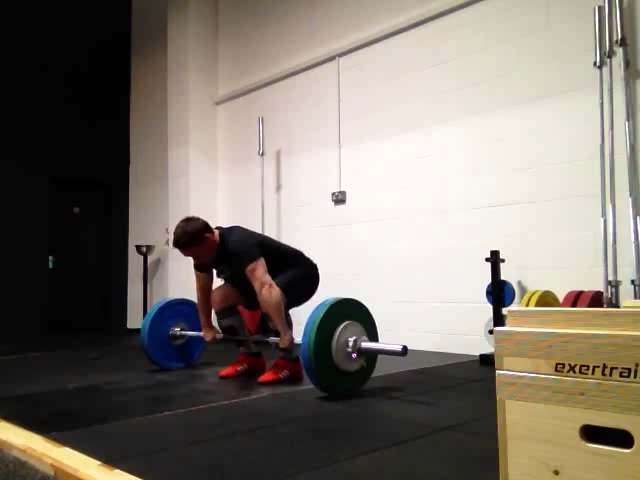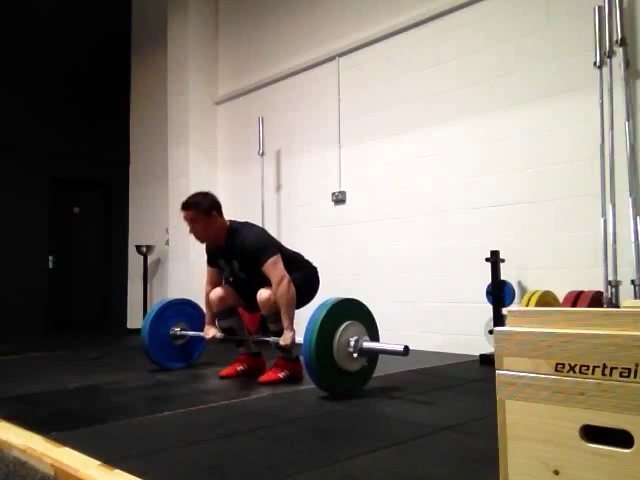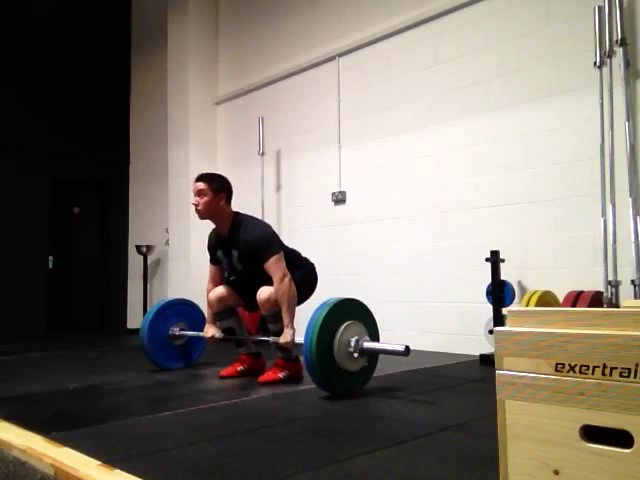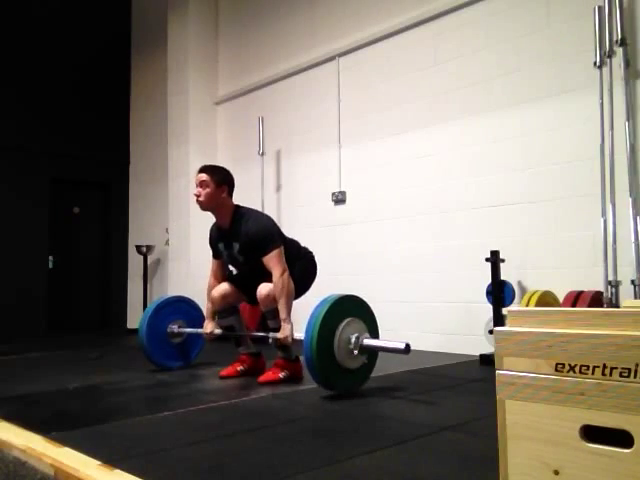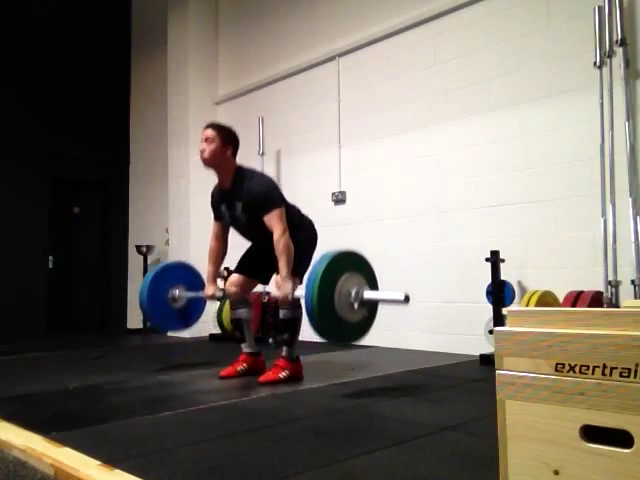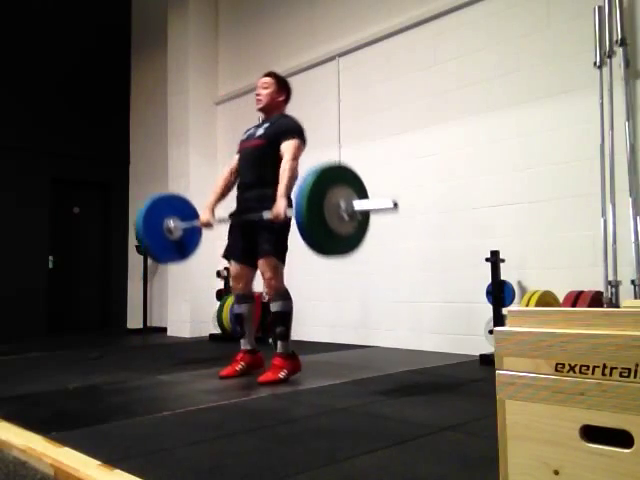
dt=0.3s
person 1, frame 1
left shoulder: (238, 244)
right shoulder: (205, 250)
left elbow: (266, 287)
right elbow: (203, 291)
left wrist: (285, 334)
right wrist: (206, 327)
left hip: (300, 273)
left knee: (266, 300)
right knee: (219, 297)
left ankle: (289, 361)
right ankle: (250, 356)
person 1, frame 2
left shoulder: (251, 239)
right shoulder: (214, 245)
left elbow: (282, 281)
right elbow: (211, 286)
left wrist: (288, 330)
right wrist: (209, 323)
left hip: (302, 278)
left knee: (266, 297)
right knee: (217, 297)
left ankle: (289, 361)
right ankle: (250, 356)
person 1, frame 3
left shoulder: (254, 233)
right shoulder: (215, 239)
left elbow: (283, 279)
right elbow: (214, 283)
left wrist: (288, 328)
right wrist: (210, 323)
left hip: (298, 276)
left knee: (266, 297)
right knee: (217, 297)
left ankle: (289, 361)
right ankle: (250, 357)
person 1, frame 4
left shoulder: (256, 225)
right shoulder: (216, 232)
left elbow: (281, 273)
right elbow: (216, 277)
left wrist: (285, 323)
right wrist: (209, 318)
left hip: (298, 266)
left knee: (266, 293)
right knee: (219, 295)
left ankle: (288, 362)
right ankle: (250, 356)
person 1, frame 5
left shoulder: (257, 186)
right shoulder: (219, 193)
left elbow: (281, 233)
right elbow: (218, 239)
left wrist: (286, 282)
right wrist: (210, 281)
left hip: (298, 238)
right hip: (263, 242)
left knee: (282, 292)
right knee: (234, 288)
left ankle: (290, 362)
right ankle: (250, 356)
person 1, frame 6
left shoulder: (286, 126)
right shoulder: (251, 131)
left elbow: (289, 160)
right elbow: (232, 171)
left wrist: (281, 200)
right wrist: (210, 207)
left hip: (272, 213)
right hip: (244, 214)
left knee: (272, 279)
right knee: (239, 283)
left ankle: (285, 357)
right ankle: (248, 353)
